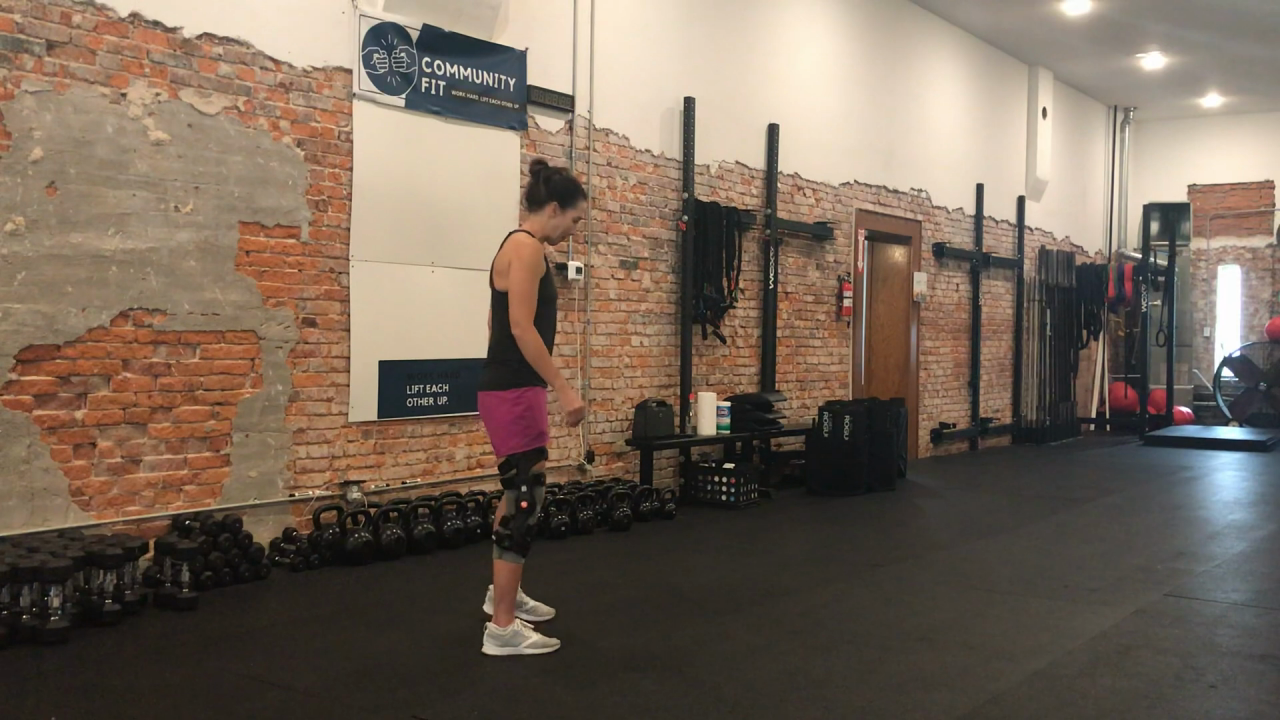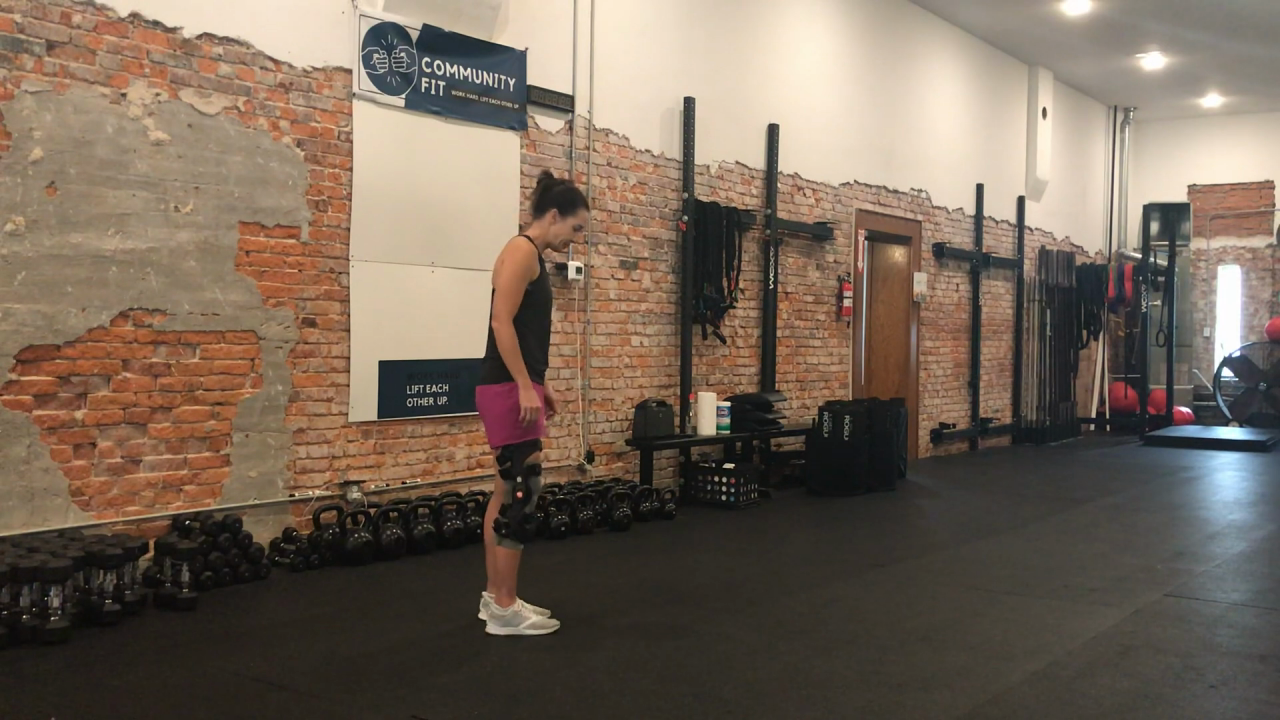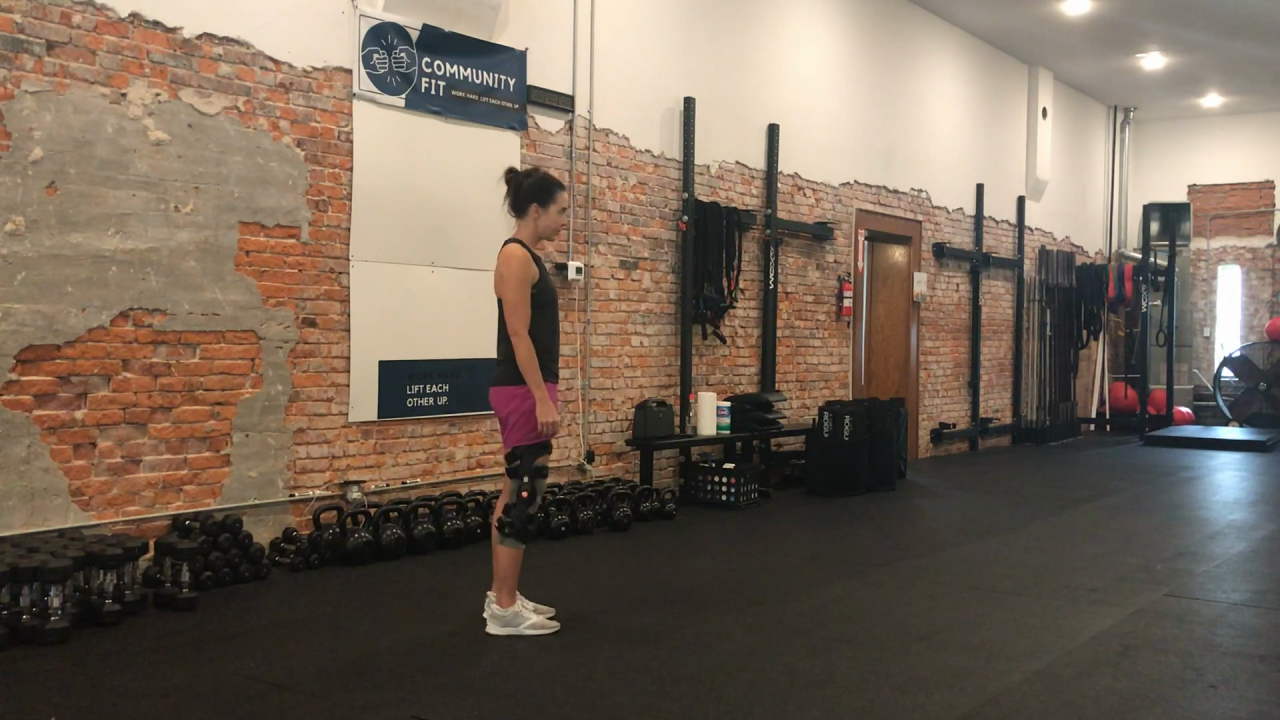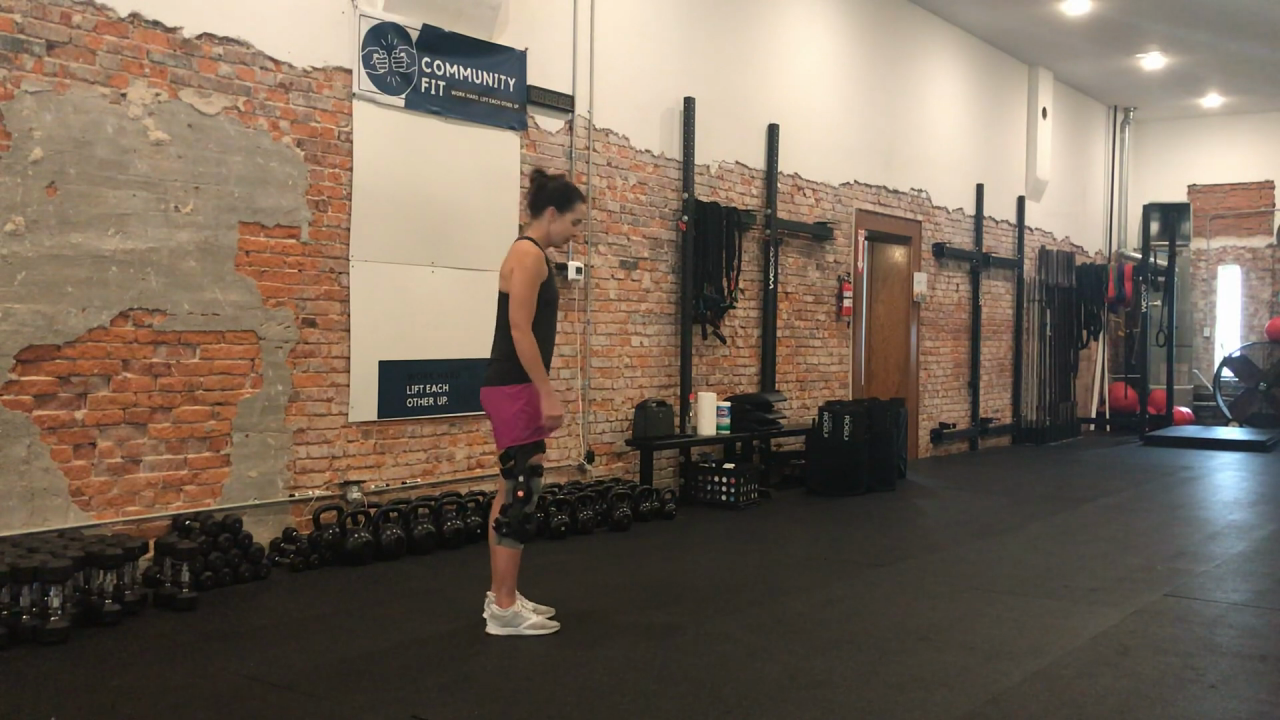
dt=0.7s
person 1, frame 1
left shoulder: (516, 246)
right shoulder: (527, 248)
right elbow: (523, 328)
right wrist: (563, 388)
left hip: (509, 387)
right hip: (515, 391)
left knee: (520, 493)
right knee: (524, 501)
left ankle: (504, 592)
right ankle: (501, 628)
person 1, frame 2
left shoulder: (531, 255)
right shoulder: (522, 251)
right elbow: (501, 322)
left wrist: (539, 384)
right wrist: (525, 387)
left hip: (513, 386)
right hip: (507, 388)
left knee: (507, 492)
right knee: (521, 493)
left ankle: (496, 597)
right ankle: (504, 609)
person 1, frame 3
left shoulder: (527, 255)
right shoulder: (517, 256)
right elbow: (519, 335)
left wrist: (542, 393)
right wrist: (543, 399)
left hip: (525, 388)
right hip: (524, 391)
left knee: (517, 493)
right knee: (525, 495)
left ankle: (502, 596)
right ankle: (505, 610)
person 1, frame 4
left shoulder: (531, 253)
right shoulder: (529, 253)
right elbow: (521, 331)
left wrist: (542, 393)
right wrist: (547, 395)
left hip: (514, 388)
right hip: (516, 389)
left knee: (514, 491)
right knee: (521, 493)
left ankle: (501, 597)
right ankle: (504, 610)
